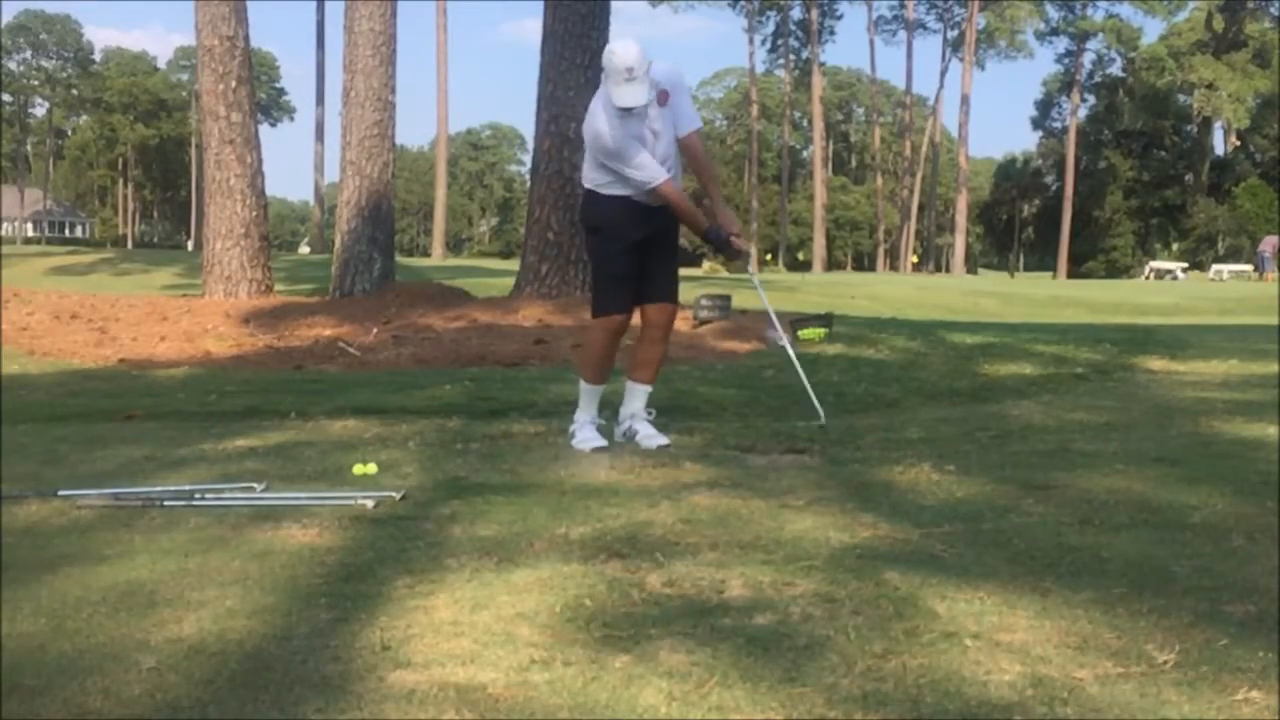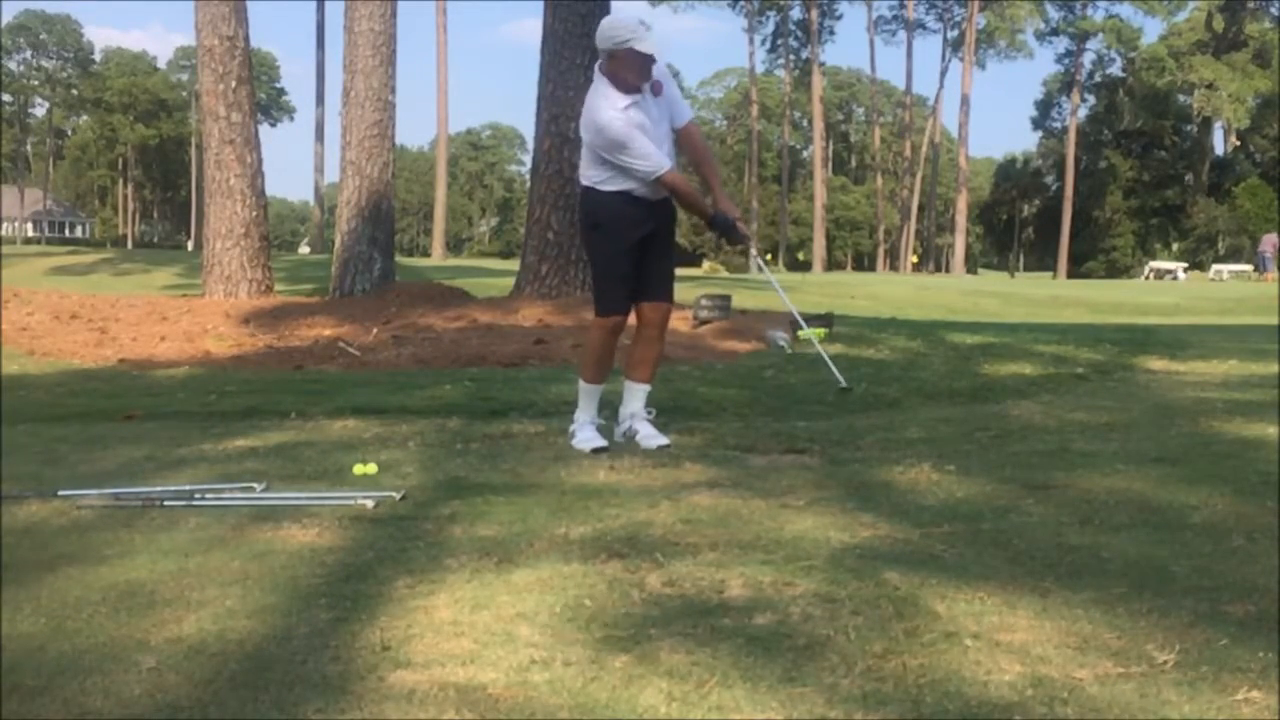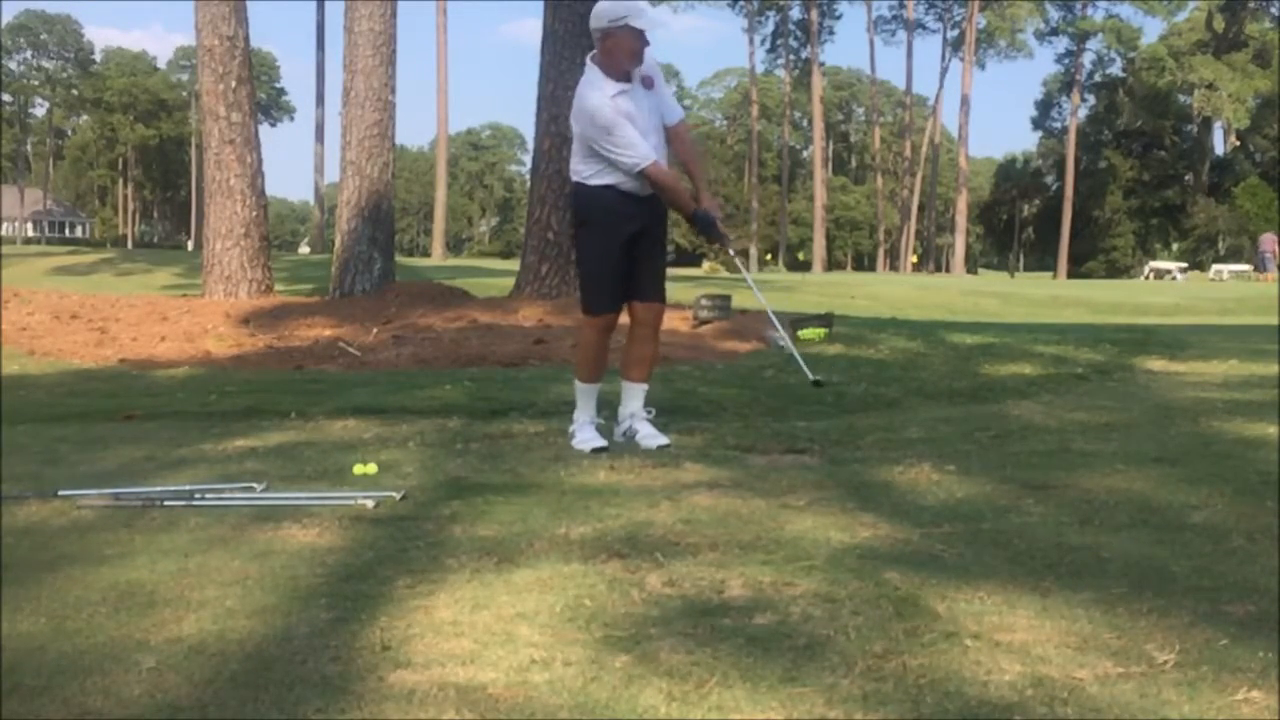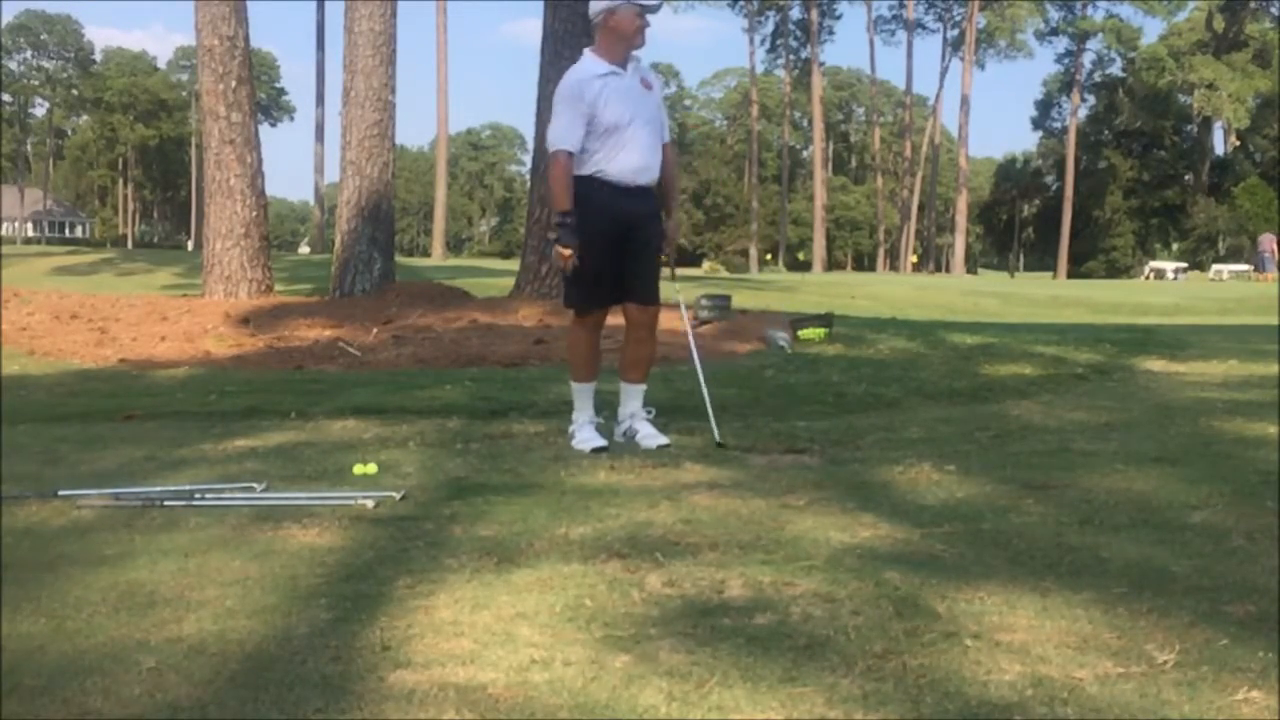
dt=0.4s
person 1, frame 1
left shoulder: (668, 78)
right shoulder: (603, 124)
left elbow: (692, 146)
right elbow: (665, 188)
left wrist: (721, 208)
right wrist: (713, 236)
left hip: (661, 211)
right hip: (613, 214)
left knee: (661, 315)
right knee: (613, 318)
left ankle: (633, 416)
right ankle: (584, 418)
person 1, frame 2
left shoulder: (654, 72)
right shoulder: (606, 116)
left elbow: (688, 135)
right elbow: (669, 177)
left wrist: (721, 197)
right wrist: (716, 220)
left hip: (656, 207)
right hip: (612, 212)
left knee: (656, 315)
right knee: (611, 317)
left ankle: (633, 416)
right ankle: (585, 419)
person 1, frame 3
left shoulder: (647, 70)
right shoulder: (595, 101)
left elbow: (678, 134)
right elbow: (652, 171)
left wrist: (705, 195)
right wrist: (696, 217)
left hip: (647, 205)
right hip: (603, 208)
left knee: (649, 314)
right knee: (601, 317)
left ankle: (632, 416)
right ankle: (583, 420)
person 1, frame 4
left shoulder: (647, 78)
right shoulder: (580, 81)
left elbow: (664, 148)
right elbow: (561, 156)
left wrist: (670, 213)
right wrist: (564, 224)
left hip: (642, 205)
right hip: (596, 201)
left knee: (645, 316)
right knee: (590, 315)
left ankle: (632, 416)
right ankle: (583, 419)
